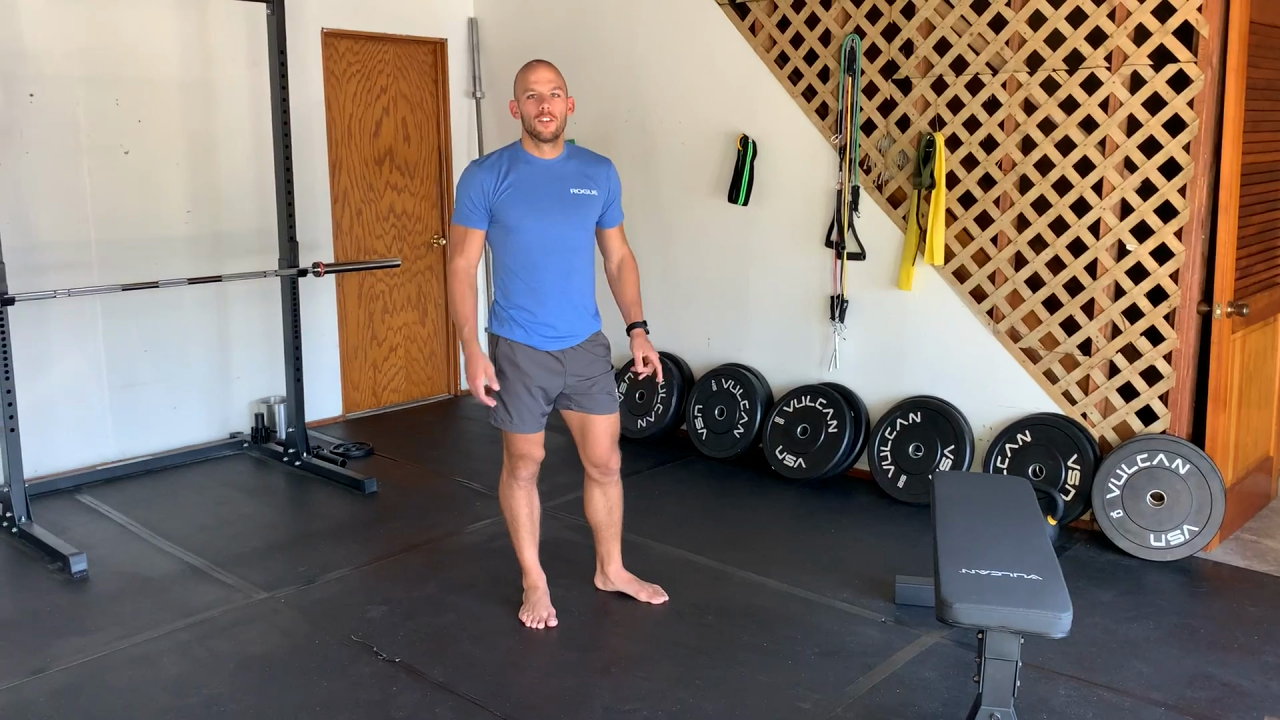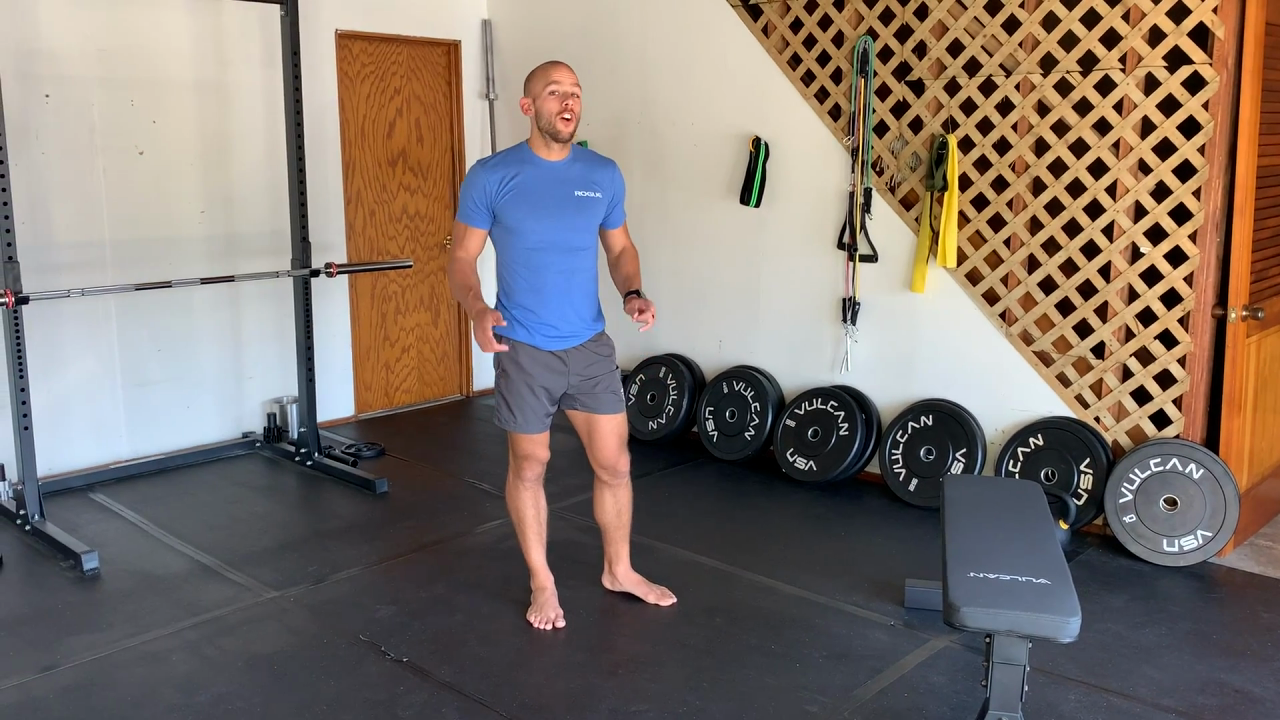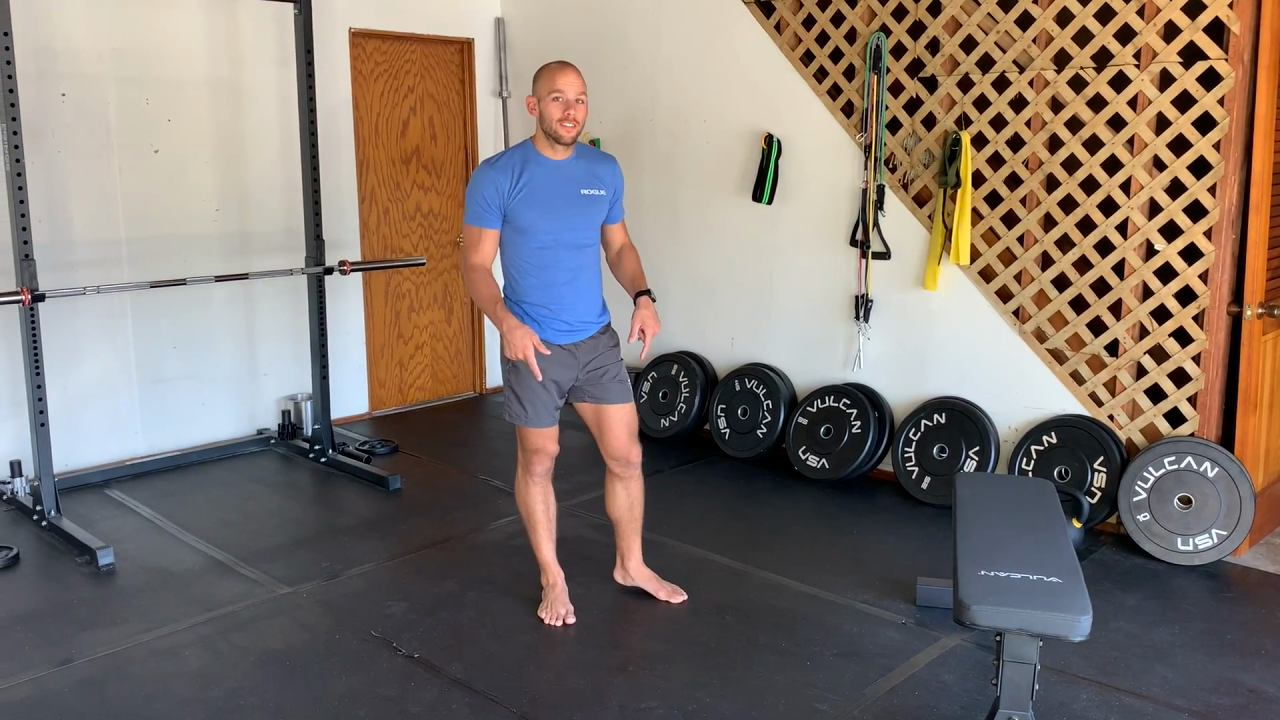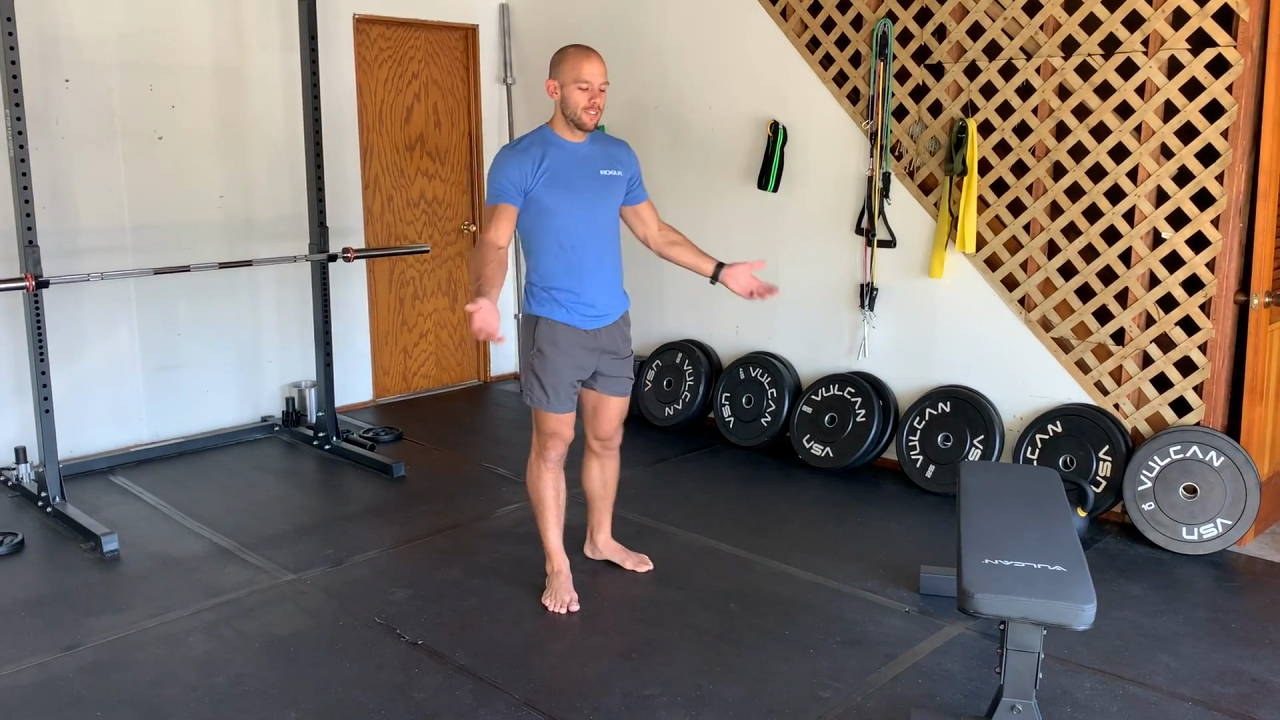
dt=0.7s
person 1, frame 1
left shoulder: (599, 172)
right shoulder: (485, 176)
left elbow: (618, 256)
right elbow: (462, 265)
left wrist: (637, 328)
right wrist: (471, 348)
left hip: (587, 345)
right hip: (519, 350)
left knee: (605, 463)
right knee: (522, 467)
left ankle: (611, 569)
right ankle: (534, 581)
person 1, frame 2
left shoulder: (604, 174)
right shoulder: (490, 176)
left elbow: (620, 246)
right elbow: (462, 255)
left wrist: (632, 293)
right wrist: (477, 308)
left hip: (591, 346)
right hip: (523, 350)
left knee: (615, 464)
right knee: (529, 468)
left ankle: (619, 570)
right ankle: (542, 582)
person 1, frame 3
left shoulder: (604, 170)
right shoulder: (496, 176)
right elbow: (476, 263)
left wrist: (642, 297)
right wrist: (508, 323)
left hip: (597, 339)
right hip: (534, 345)
left knee: (626, 455)
right knee: (538, 462)
left ankle: (631, 564)
right ankle: (552, 578)
person 1, frame 4
left shoulder: (618, 156)
right shoulder: (519, 159)
left elbow: (653, 231)
right elbow: (493, 242)
left wrist: (719, 272)
right wrist: (487, 298)
left hip: (613, 326)
right hip: (555, 328)
left knee: (606, 441)
right knee: (553, 447)
left ankle: (601, 539)
right ankle: (557, 565)
